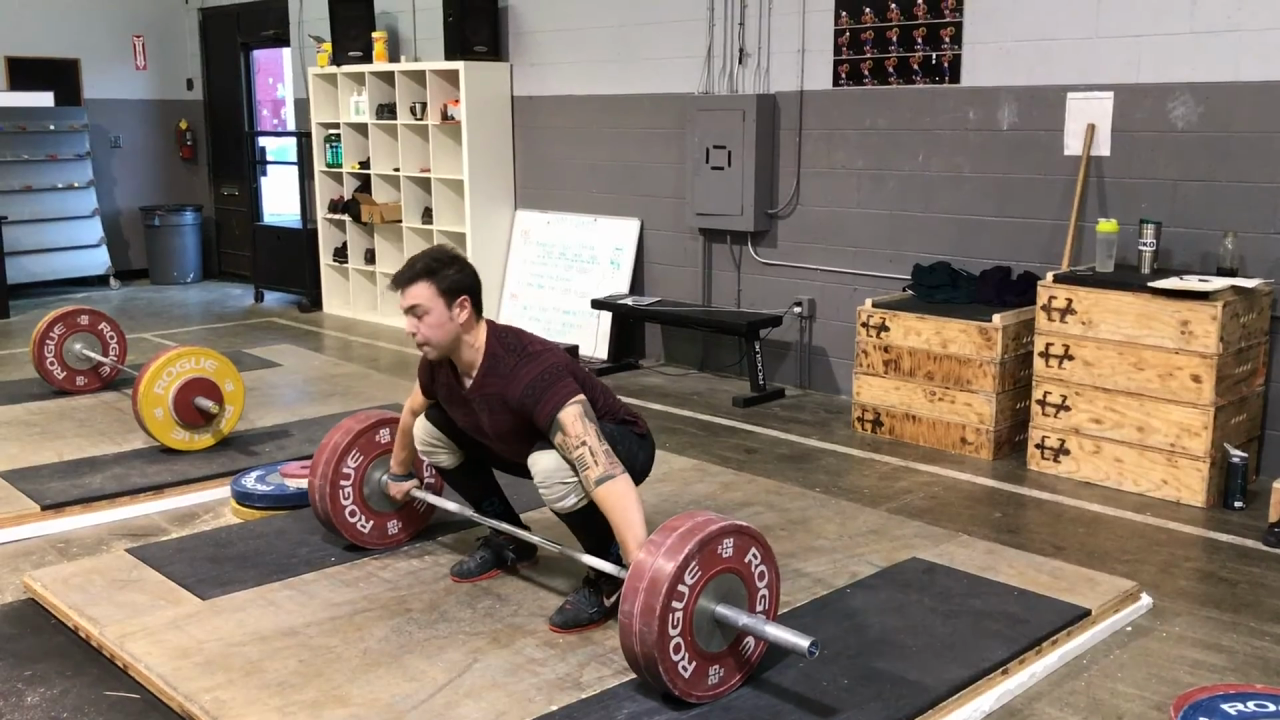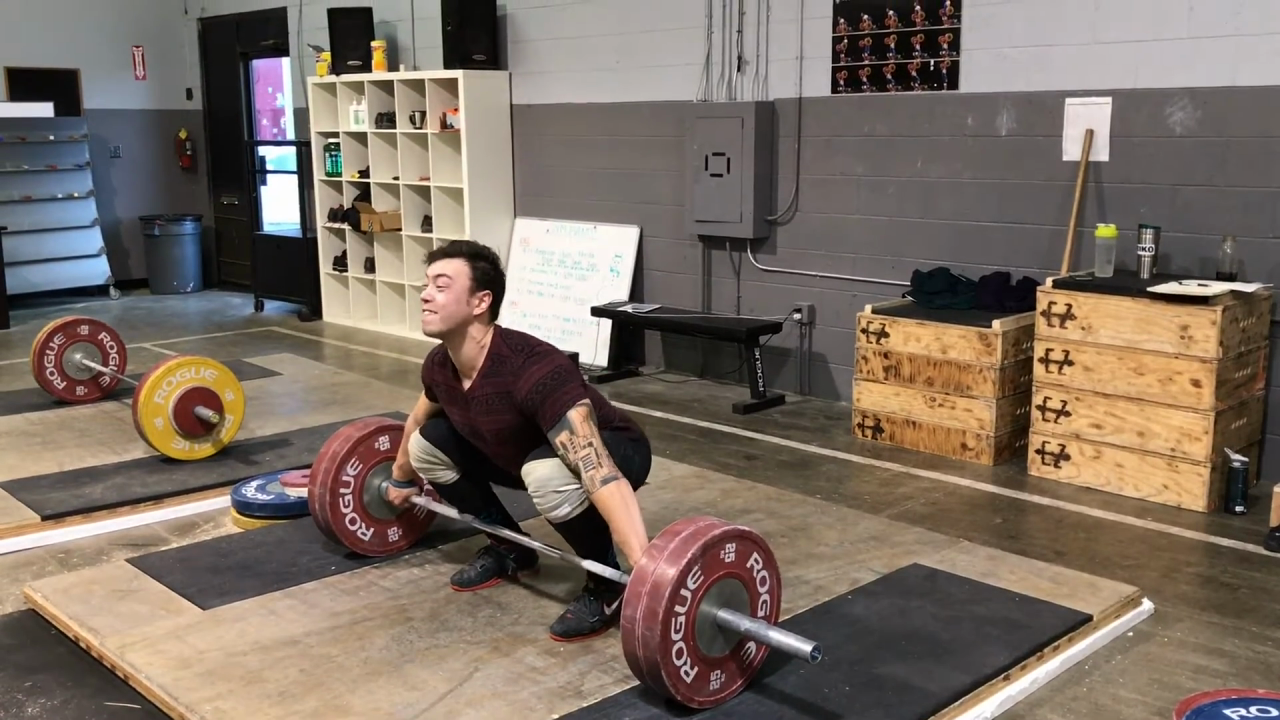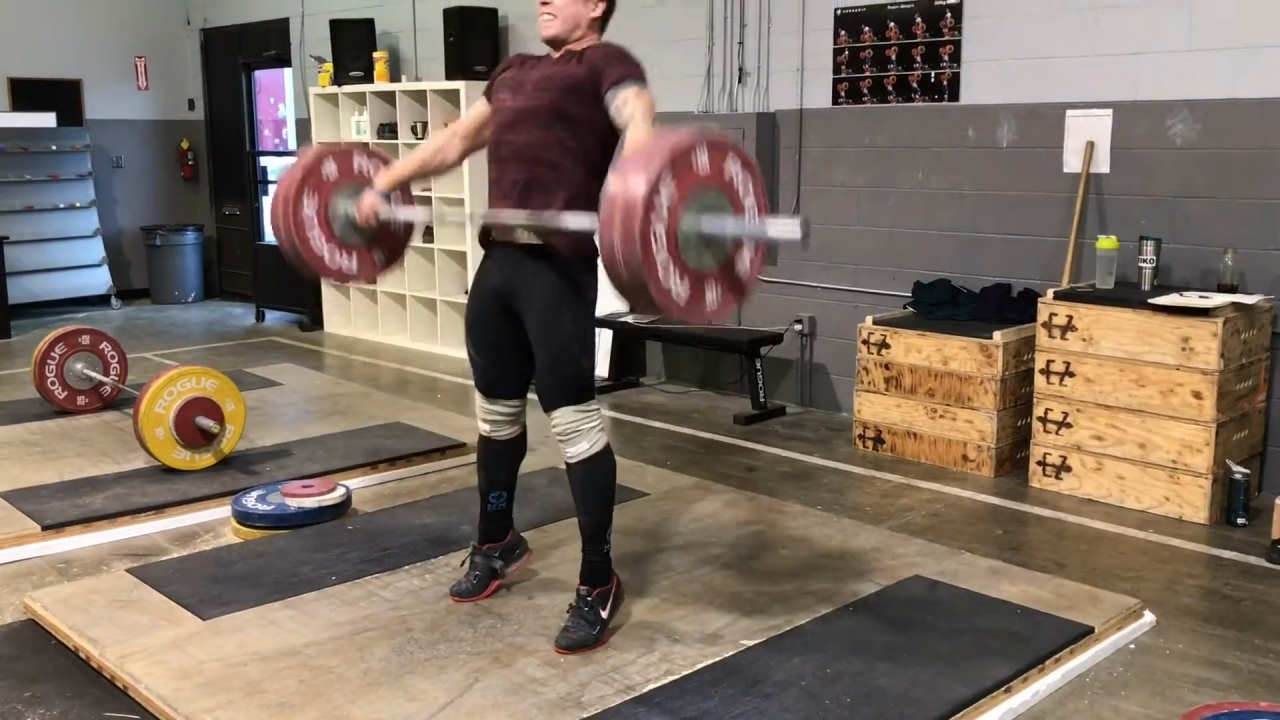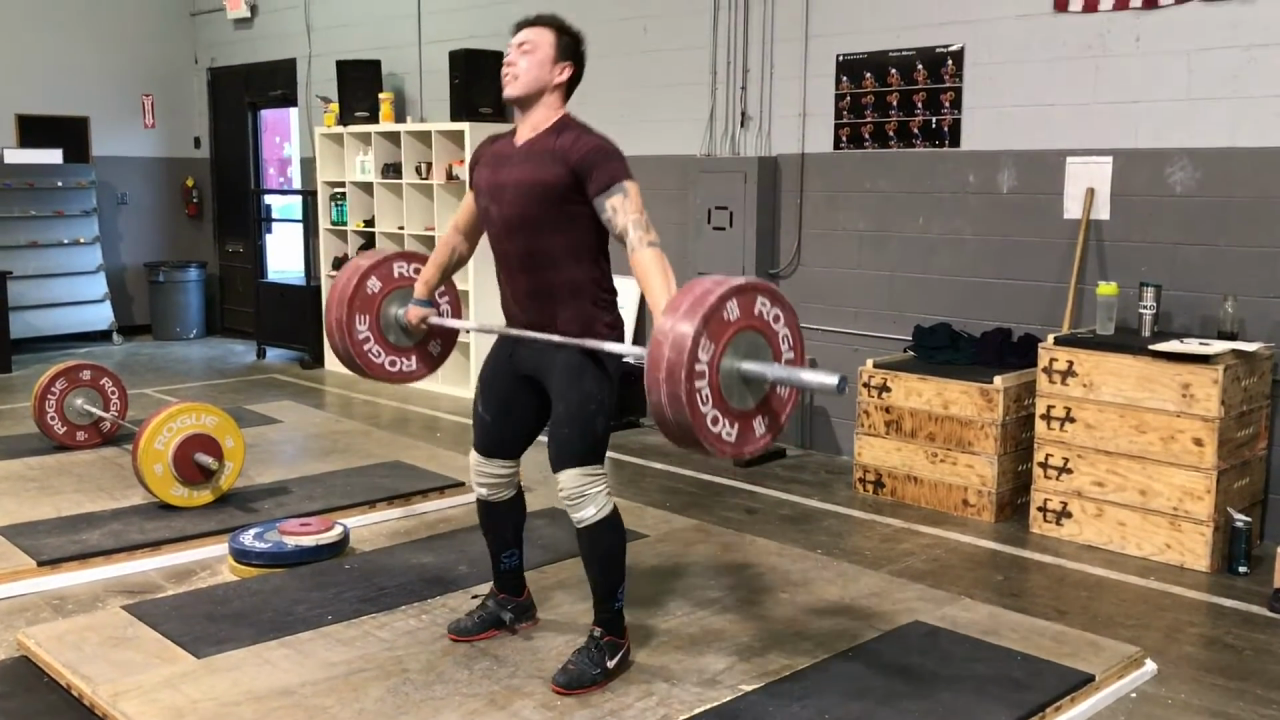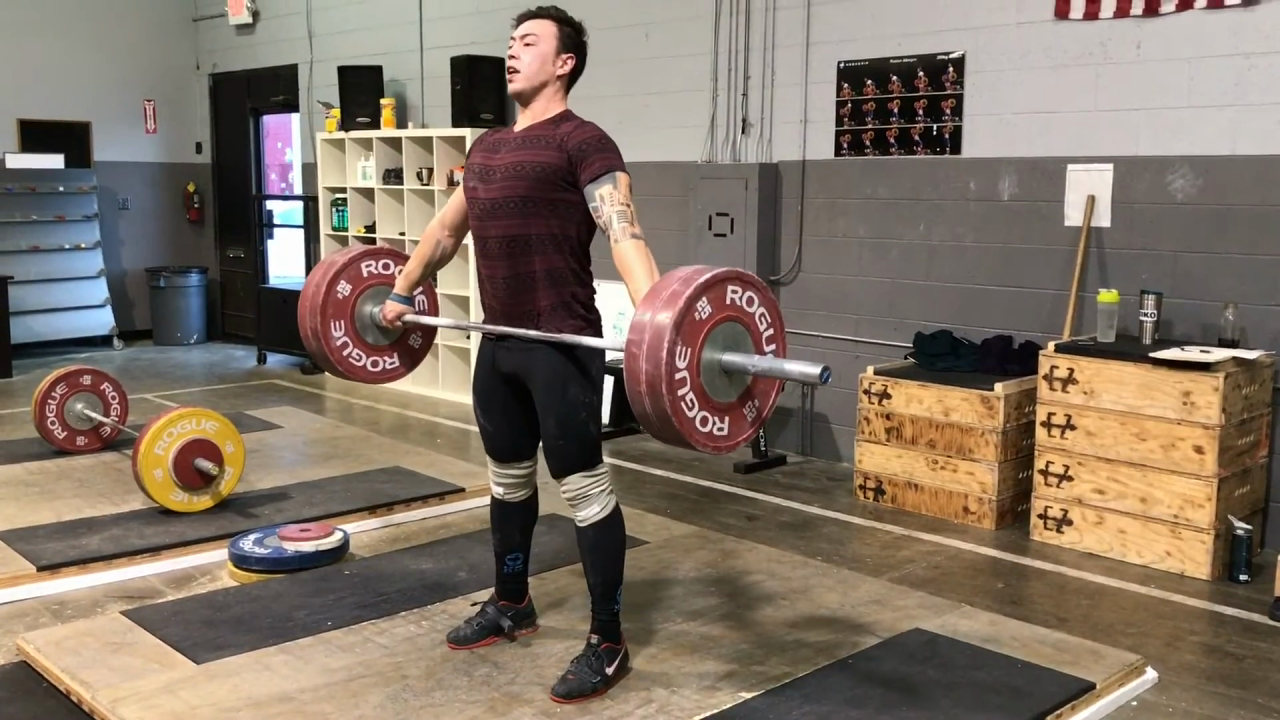
dt=1s
person 1, frame 1
left shoulder: (528, 368)
right shoulder: (439, 362)
left elbow: (599, 466)
right elbow: (412, 412)
right wrist: (399, 472)
left hip: (622, 443)
left knee: (553, 465)
right knee: (431, 430)
left ankle: (610, 575)
right ankle: (508, 539)
person 1, frame 2
left shoulder: (534, 371)
right shoulder: (439, 366)
left elbow: (599, 473)
right elbow: (418, 420)
right wrist: (401, 477)
left hip: (616, 451)
left knee: (548, 473)
right knee: (428, 444)
left ankle: (607, 585)
right ankle: (509, 547)
person 1, frame 3
left shoulder: (606, 64)
right shoulder: (516, 73)
left elbow: (639, 124)
right elbow: (458, 136)
right wrist: (383, 185)
left hip: (556, 268)
right hip: (498, 263)
left knee: (573, 420)
right knee: (496, 414)
left ankle: (599, 586)
right ankle: (497, 544)
person 1, frame 4
left shoulder: (584, 149)
right shoulder: (490, 154)
left elbow: (638, 238)
right elbow: (461, 234)
left wrist: (671, 326)
right wrist: (423, 294)
left hip: (582, 345)
right hip: (520, 341)
left knee: (578, 484)
right knee: (489, 469)
left ankle: (610, 636)
right ankle: (509, 596)
person 1, frame 5
left shoulder: (581, 142)
right shoulder: (486, 147)
left elbow: (622, 231)
right elbow: (446, 229)
right wrist: (402, 291)
left hip: (560, 344)
right hip: (499, 341)
left knee: (583, 487)
right knee: (507, 476)
left ankle: (607, 642)
right ankle: (510, 603)
